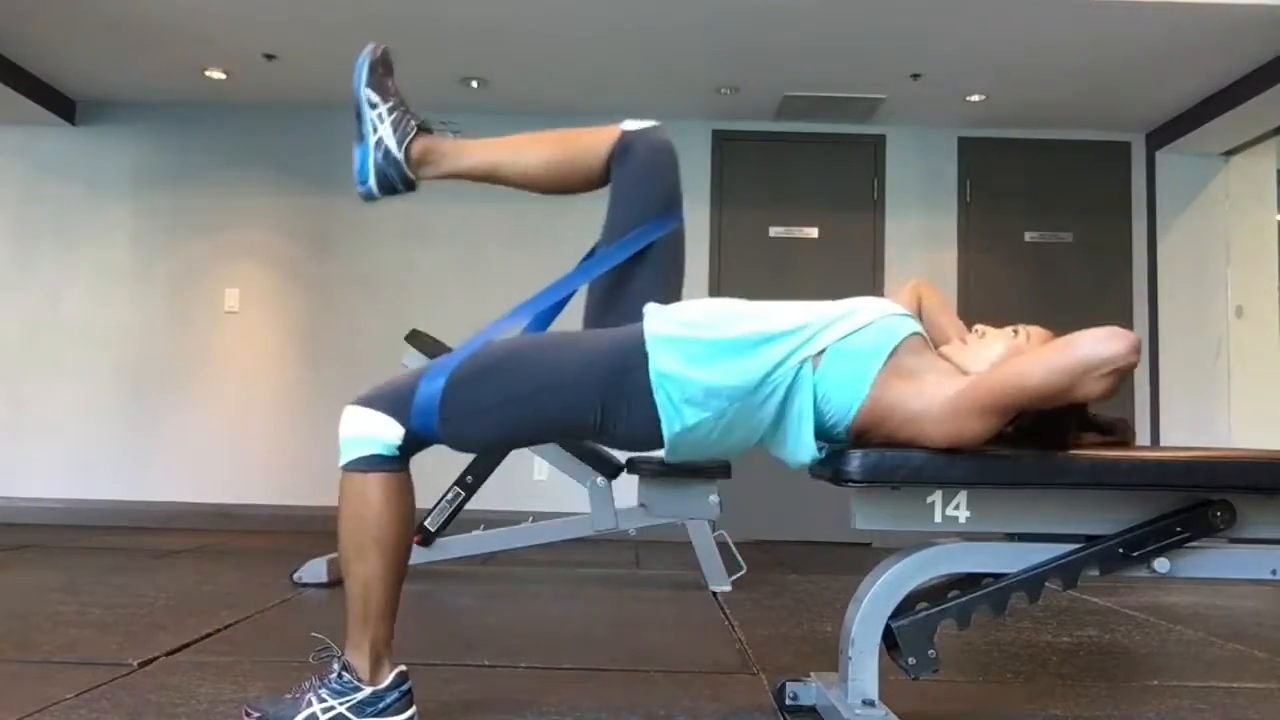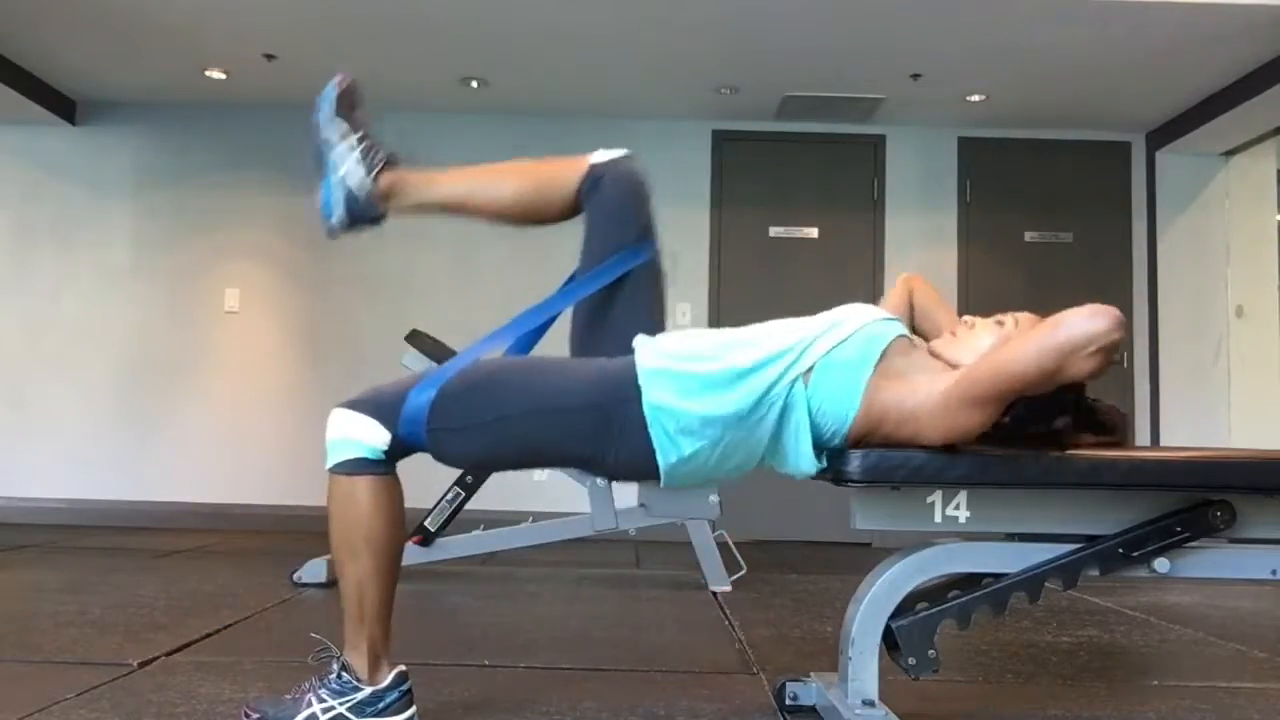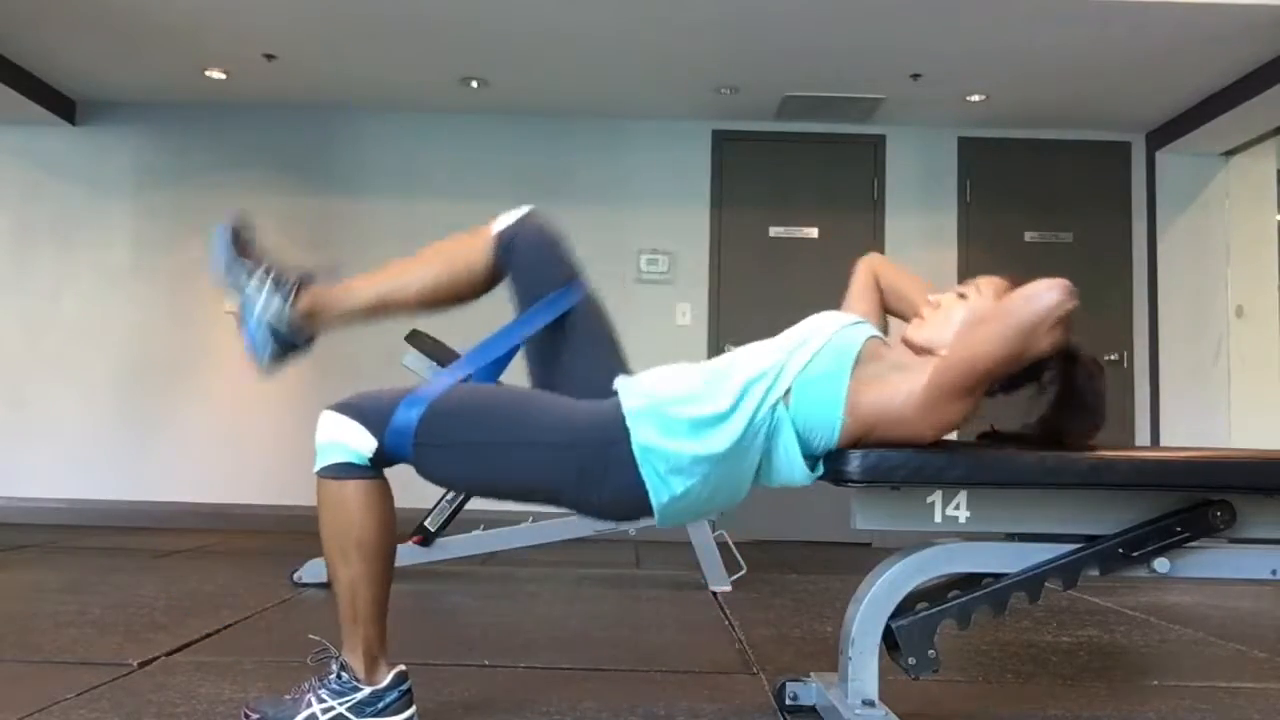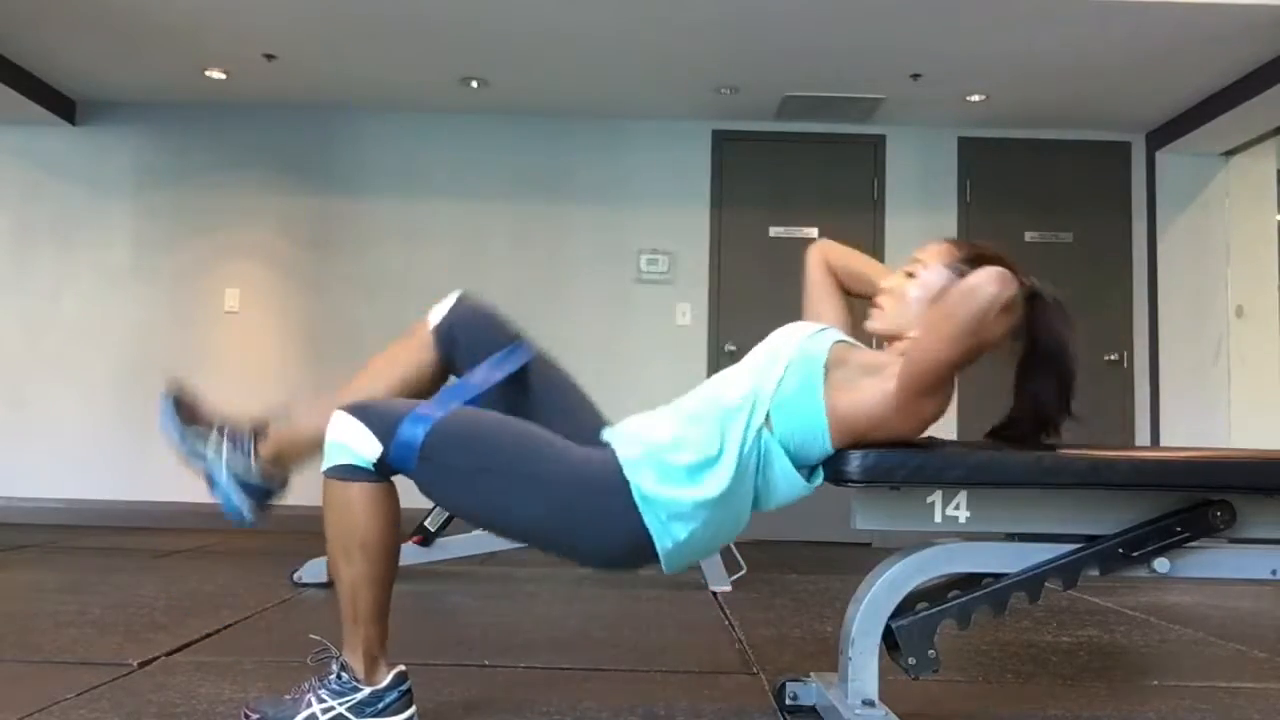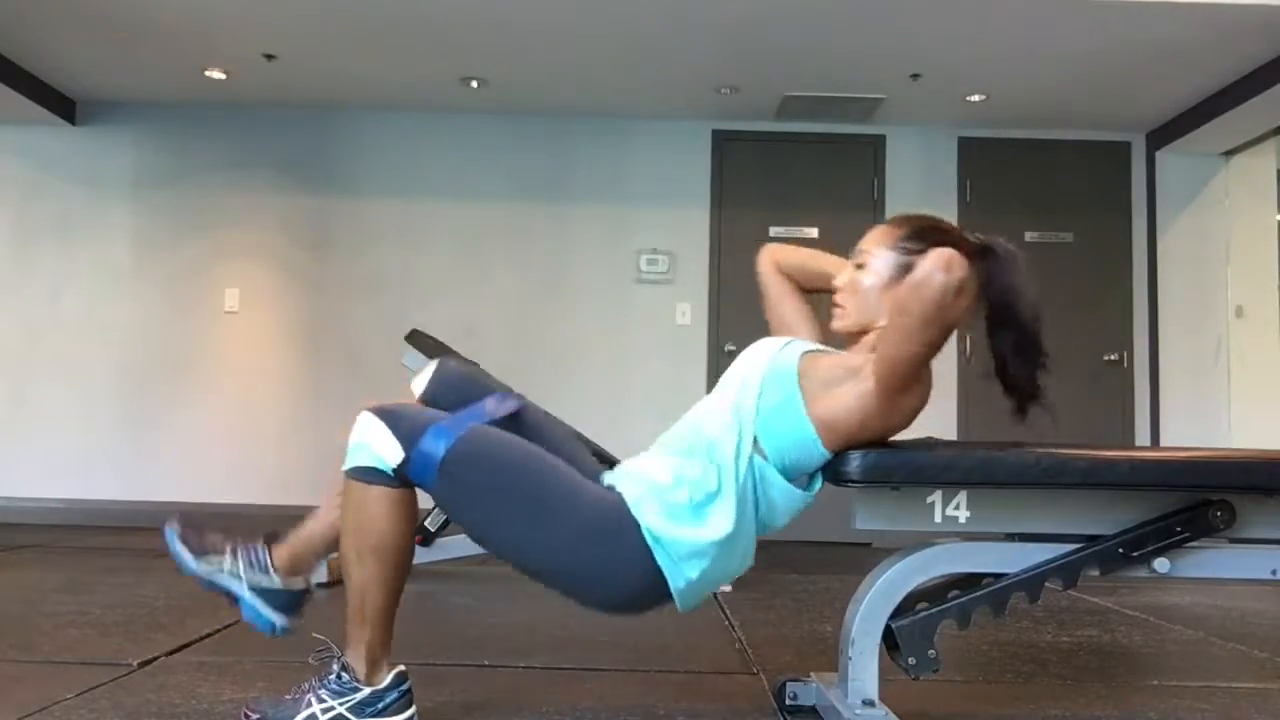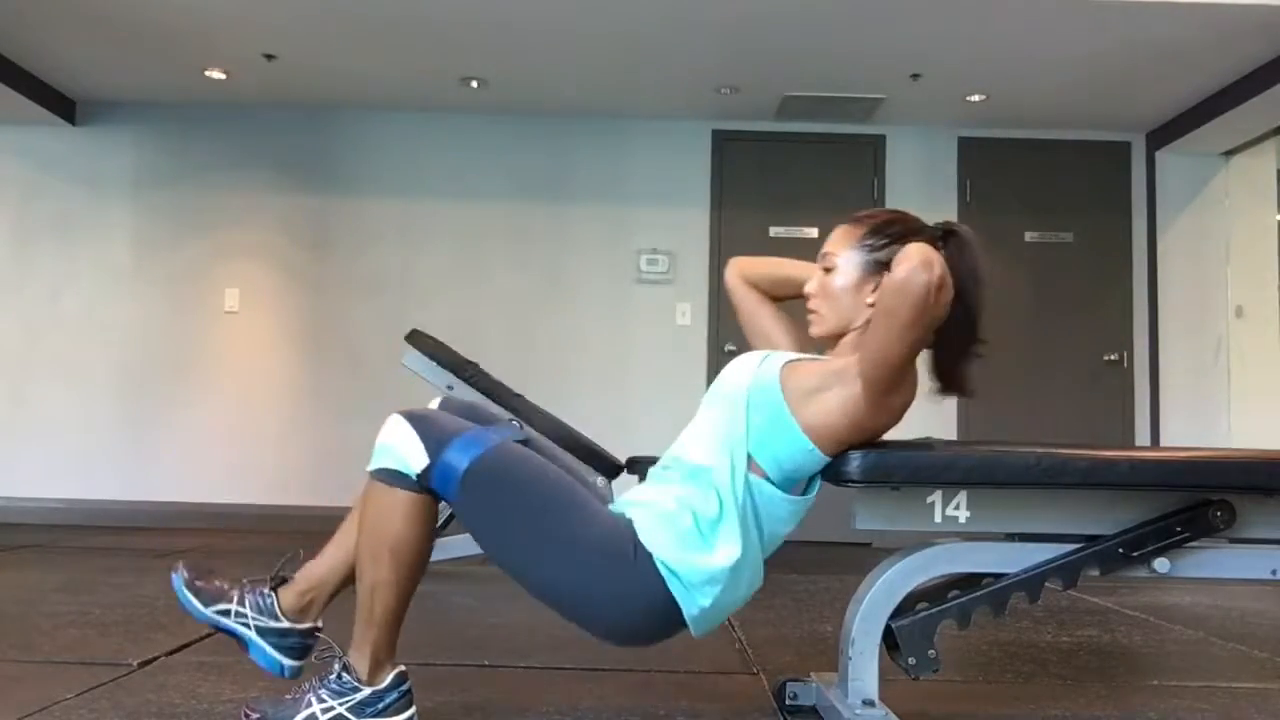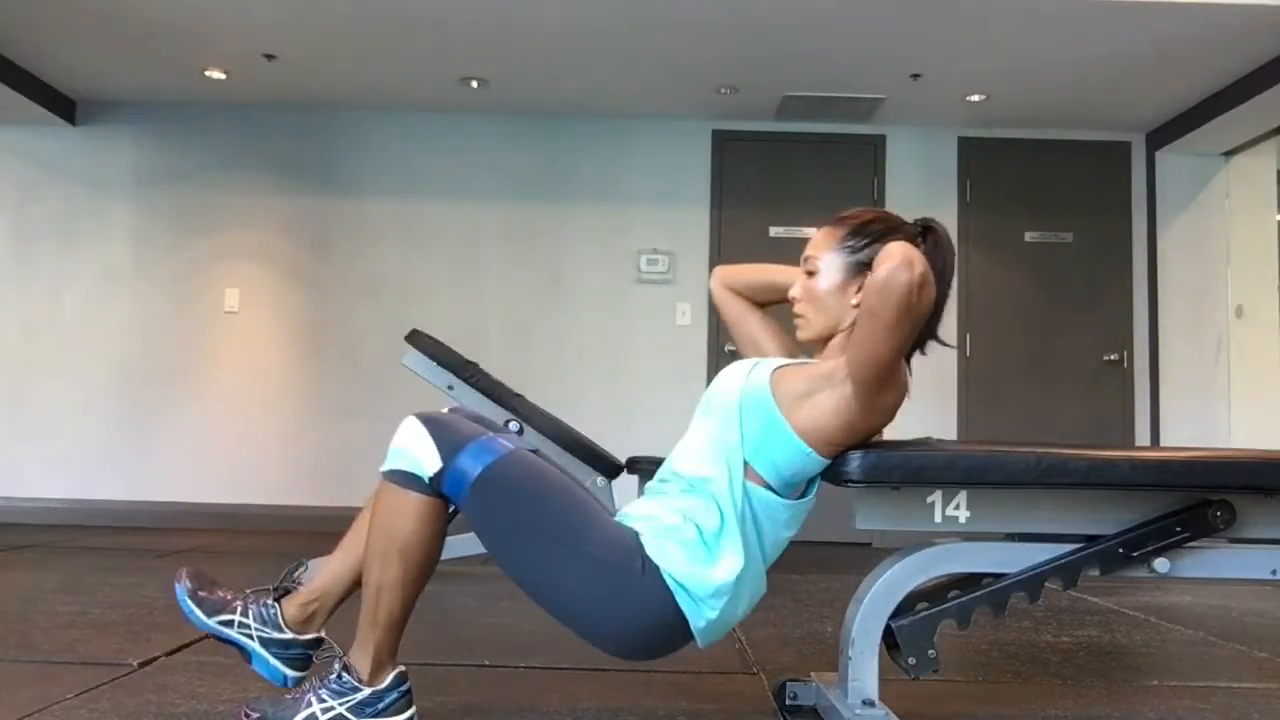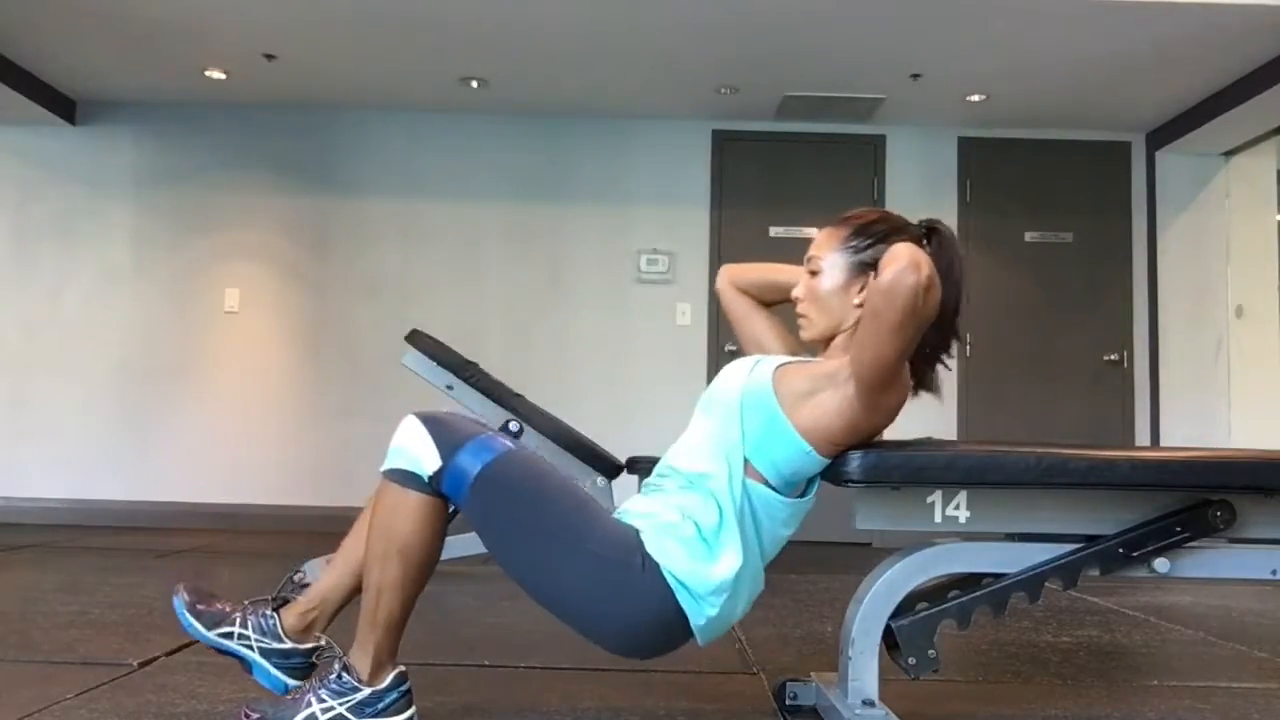
dt=0.2s
person 1, frame 1
left shoulder: (960, 407)
right shoulder: (935, 365)
left elbow: (1113, 345)
right elbow: (917, 289)
left wrist: (991, 355)
right wrist: (961, 334)
left hip: (643, 380)
right hip: (654, 348)
left knee: (376, 424)
right knee: (643, 149)
right ankle: (415, 154)
person 1, frame 2
left shoulder: (951, 403)
right shoulder: (921, 365)
left elbow: (1100, 325)
right elbow: (909, 283)
left wrist: (997, 351)
right wrist: (951, 333)
left hip: (637, 411)
right hip: (644, 374)
left knee: (362, 428)
right knee: (613, 180)
right ankle: (381, 187)
person 1, frame 3
left shoulder: (931, 393)
right shoulder: (876, 346)
left elbow: (1053, 298)
right elbow: (871, 263)
left wrist: (968, 318)
right wrist: (930, 310)
left hip: (628, 454)
right hip: (624, 414)
left knee: (350, 431)
right knee: (524, 238)
right ankle: (301, 313)
person 1, frame 4
left shoulder: (904, 392)
right shoulder: (845, 355)
left elbow: (996, 287)
right elbow: (822, 251)
left wrist: (941, 287)
right wrist: (893, 291)
left hip: (625, 500)
right hip: (617, 458)
left knee: (362, 429)
right knee: (461, 324)
right ankle: (261, 458)
person 1, frame 5
left shoulder: (884, 387)
right shoulder: (823, 361)
left elbow: (947, 271)
right elbow: (772, 257)
left wrist: (918, 272)
right wrist: (860, 273)
left hip: (635, 546)
right hip: (626, 503)
left knee: (386, 434)
right knee: (443, 393)
right ankle: (280, 569)
person 1, frame 6
left shoulder: (867, 387)
right shoulder: (811, 370)
left elbow: (923, 269)
right elbow: (738, 271)
left wrist: (890, 268)
right wrist: (830, 273)
left hip: (646, 576)
right hip: (636, 540)
left knee: (418, 442)
right knee: (442, 424)
right ankle: (289, 611)
person 1, frame 7
left shoulder: (856, 389)
right shoulder: (797, 372)
left elbow: (905, 269)
right elbow: (724, 280)
left wrist: (891, 266)
right wrist: (815, 276)
left hip: (650, 590)
right hip: (642, 555)
left knee: (431, 445)
right knee: (433, 450)
right ankle: (292, 620)
person 1, frame 8
left shoulder: (859, 390)
right shoulder: (803, 372)
left elbow: (910, 272)
right elbow: (731, 279)
left wrist: (897, 264)
right wrist: (821, 273)
left hip: (652, 588)
right hip: (642, 554)
left knee: (429, 444)
right knee: (433, 457)
right ankle: (295, 629)
